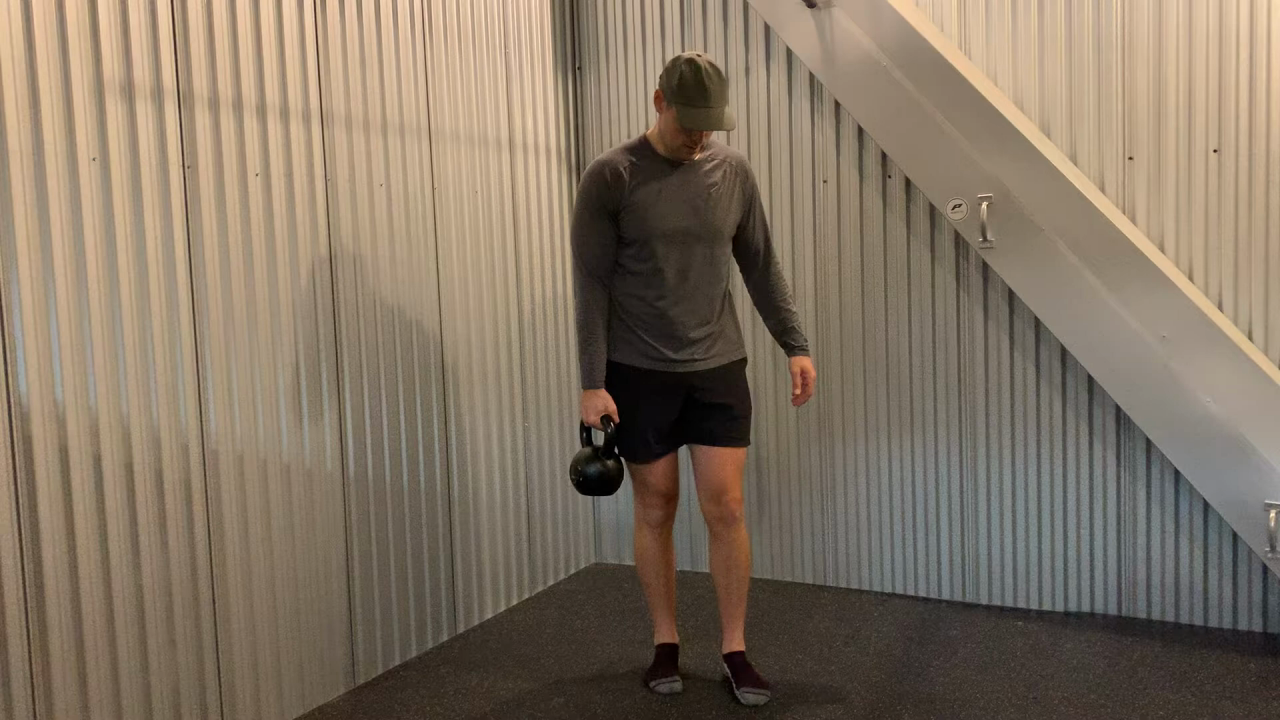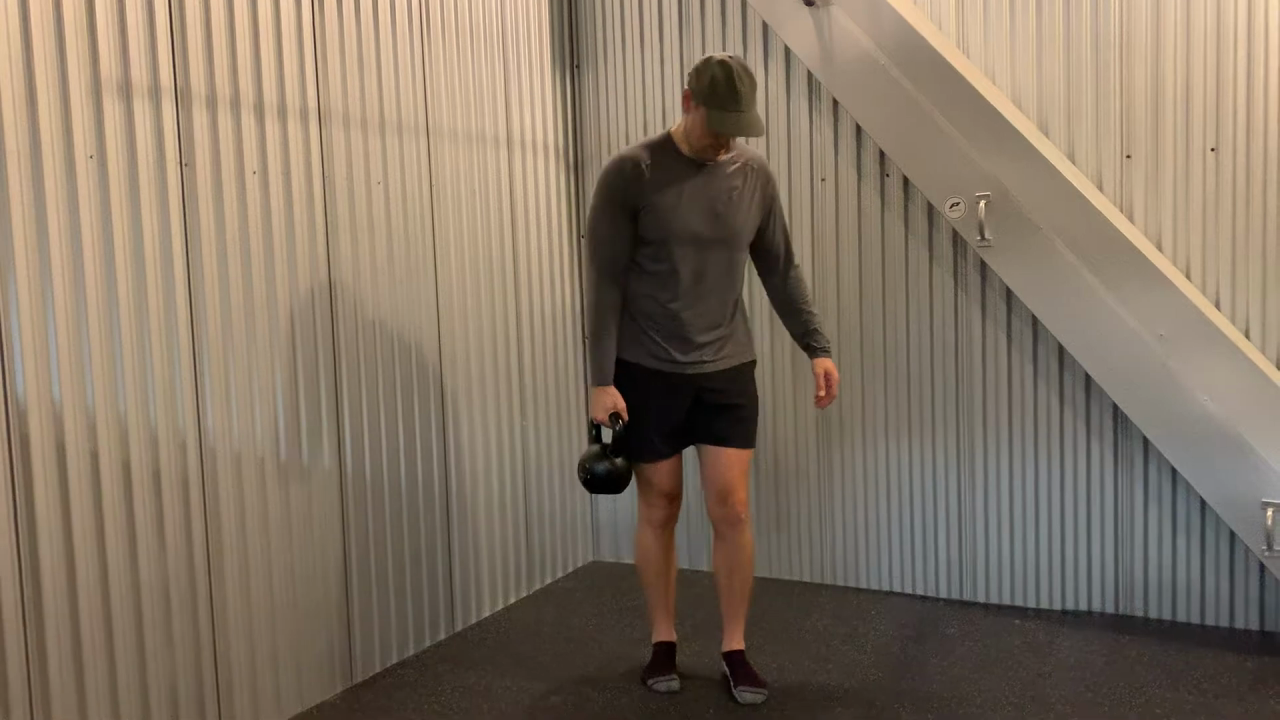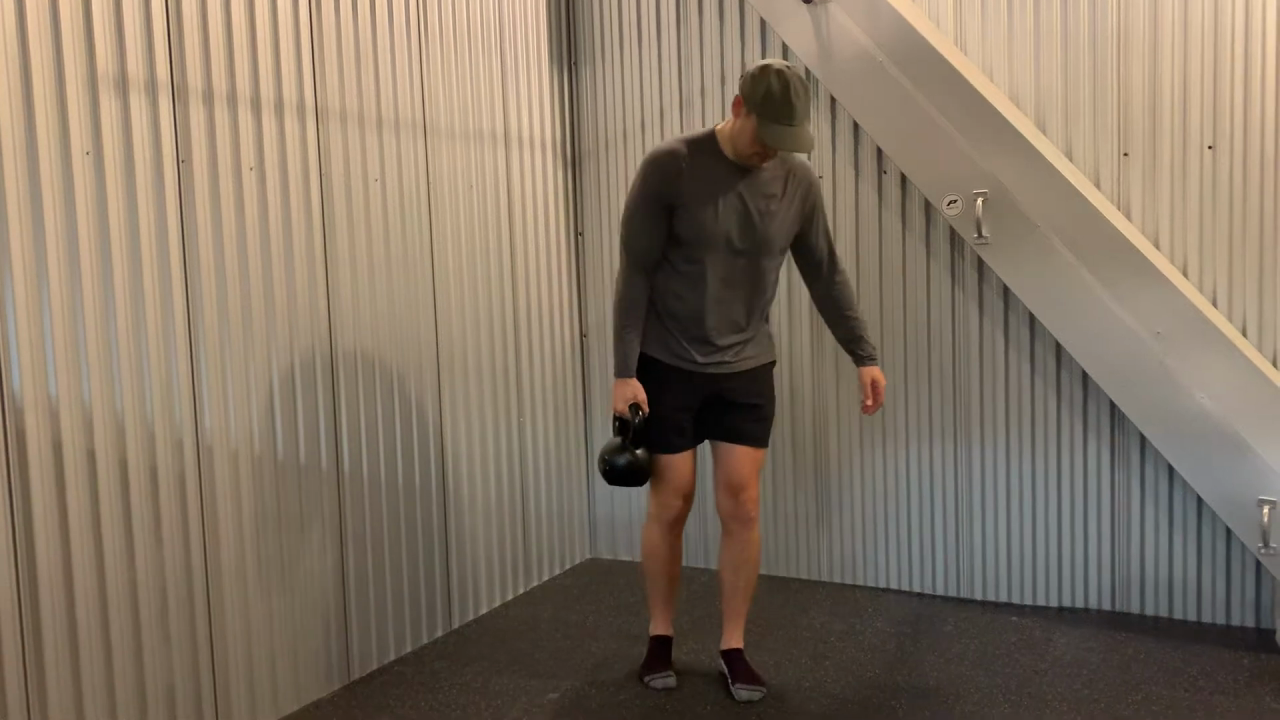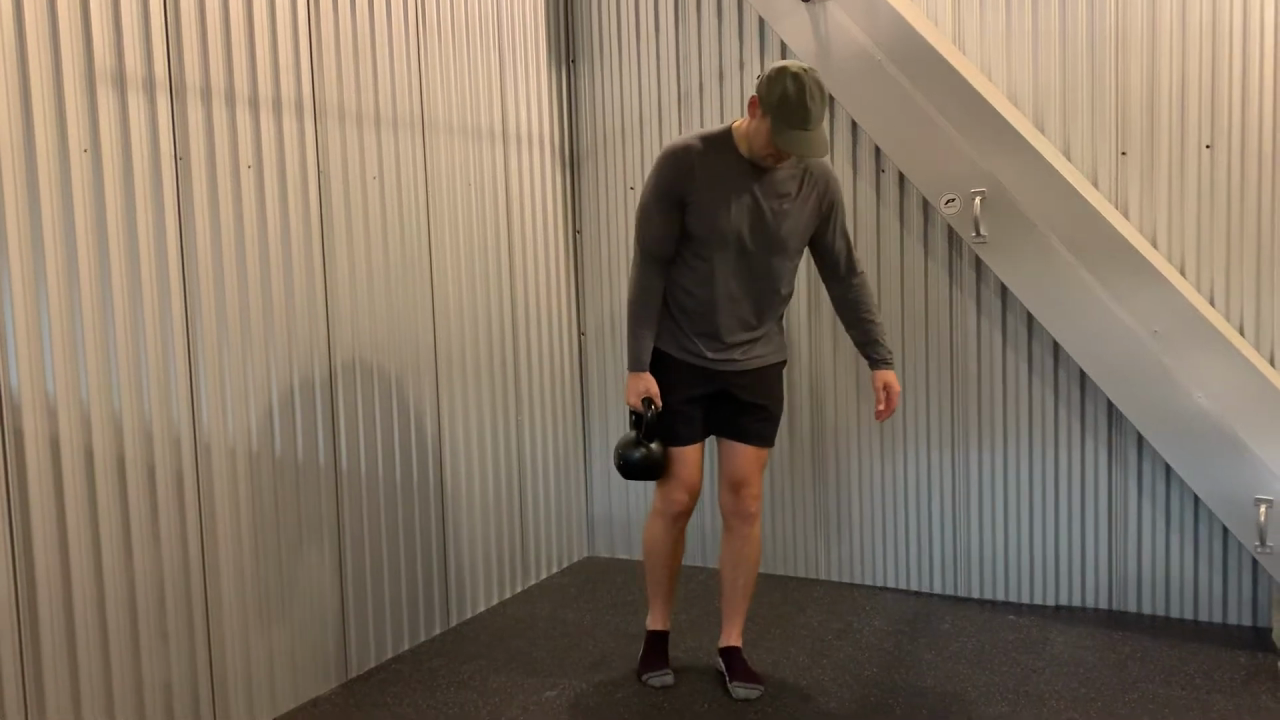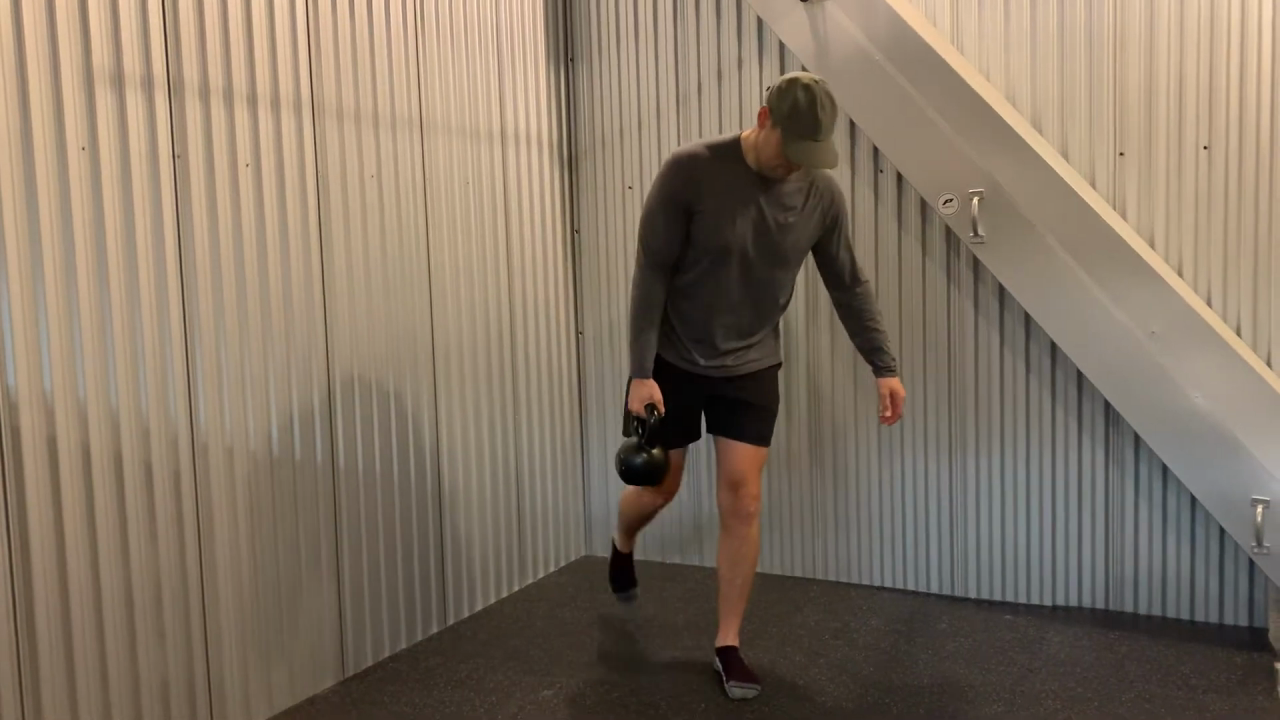
dt=0.4s
person 1, frame 1
left shoulder: (734, 172)
right shoulder: (611, 177)
left elbow: (761, 267)
right elbow: (592, 284)
left wrist: (795, 346)
right wrist: (593, 383)
left hip: (719, 367)
right hip: (638, 373)
left knee: (726, 508)
right knee: (655, 508)
left ankle: (736, 649)
right ankle: (666, 644)
person 1, frame 2
left shoulder: (754, 176)
right shoulder: (631, 173)
left elbow: (780, 270)
right elbow: (605, 281)
left wrist: (816, 348)
right wrist: (602, 379)
left hip: (728, 368)
right hip: (646, 372)
left knee: (732, 509)
right knee: (659, 508)
left ankle: (735, 648)
right ankle: (664, 642)
person 1, frame 3
left shoulder: (798, 181)
right shoulder: (669, 167)
left elbow: (825, 275)
right elbow: (635, 273)
left wrist: (864, 355)
right wrist: (625, 372)
left hip: (747, 367)
right hip: (666, 366)
left knee: (741, 505)
right knee: (670, 504)
left ankle: (733, 646)
right ankle: (660, 637)
person 1, frame 4
left shoulder: (817, 182)
right shoulder: (684, 163)
left elbow: (844, 276)
right elbow: (649, 267)
left wrist: (880, 359)
right wrist: (638, 365)
left hip: (757, 364)
right hip: (676, 359)
left knee: (743, 503)
right knee: (676, 497)
left ankle: (731, 645)
right ankle: (656, 633)
person 1, frame 5
left shoulder: (821, 193)
right shoulder: (690, 170)
left elbow: (849, 285)
right elbow: (651, 273)
left wrist: (883, 366)
right wrist: (641, 372)
left hip: (750, 365)
right hip: (671, 359)
left knee: (742, 501)
right knee: (659, 486)
left ankle: (728, 645)
right ankle: (622, 545)
